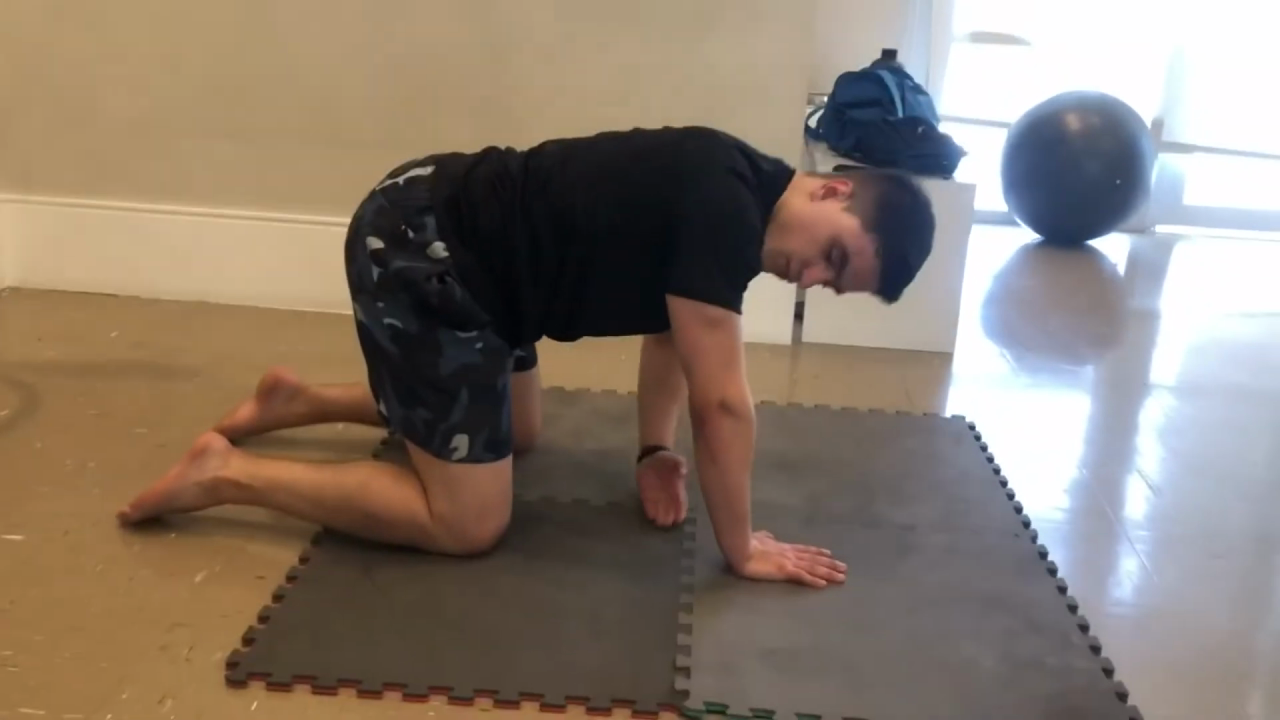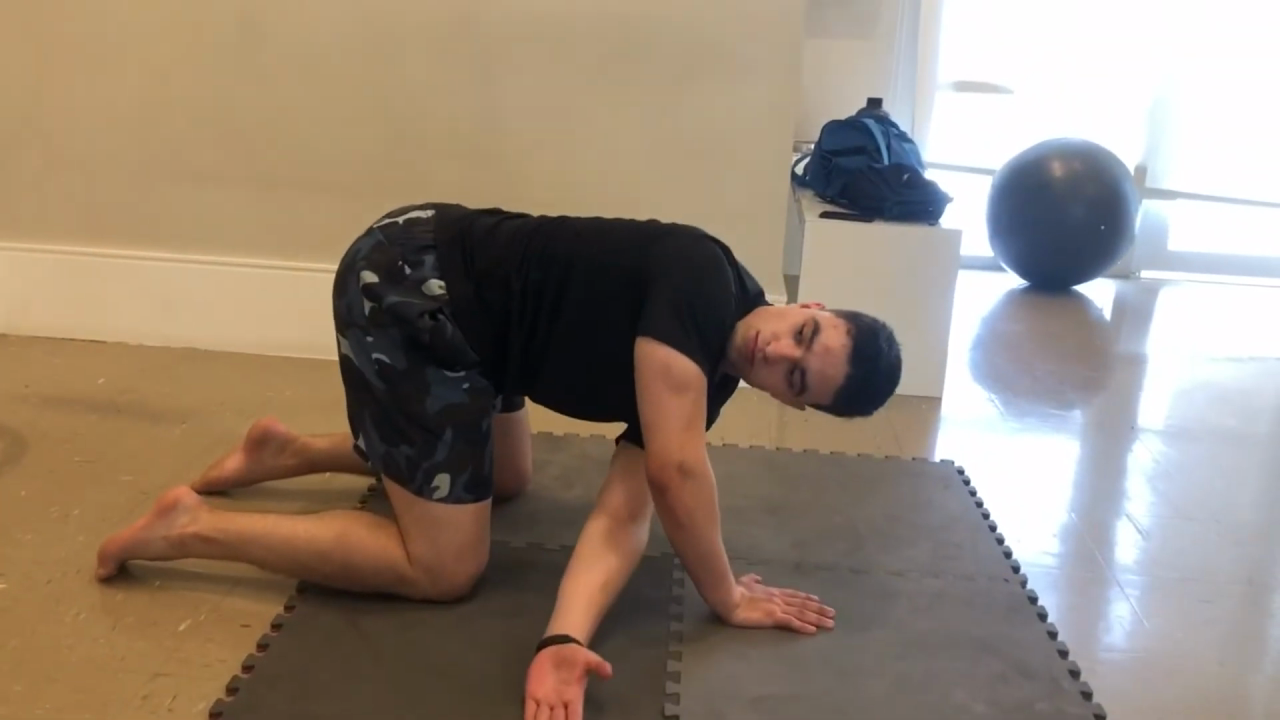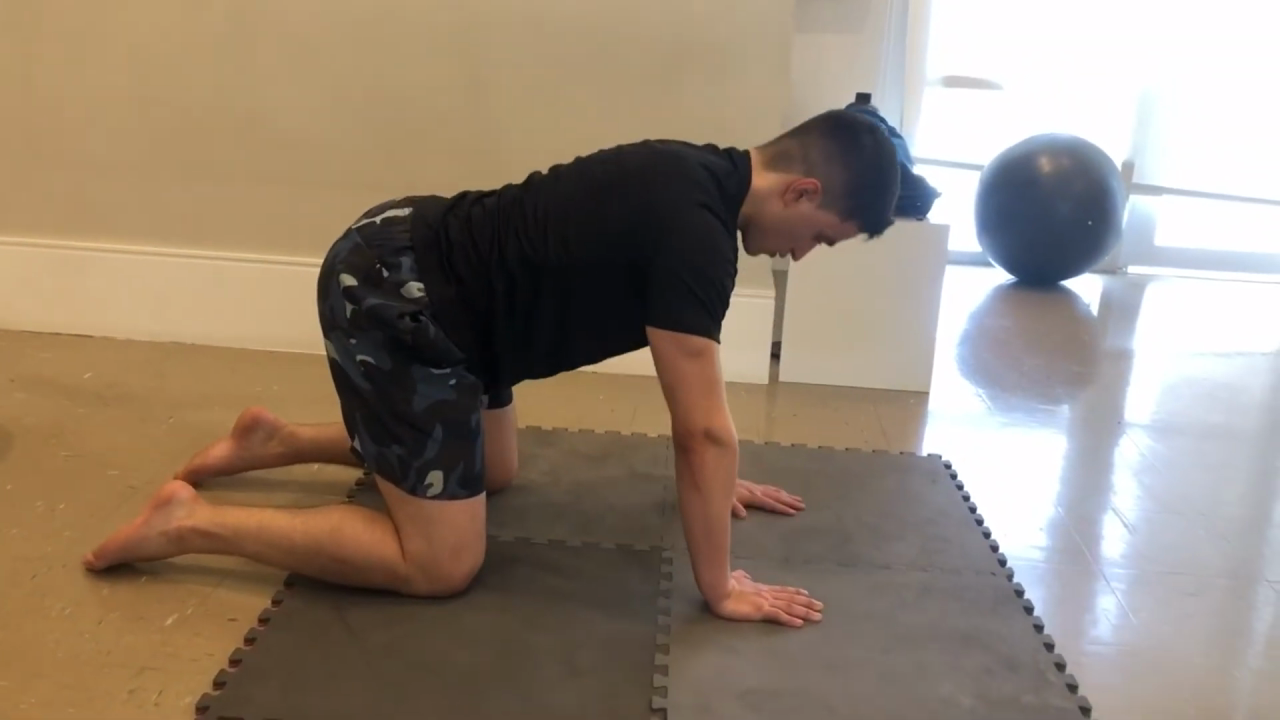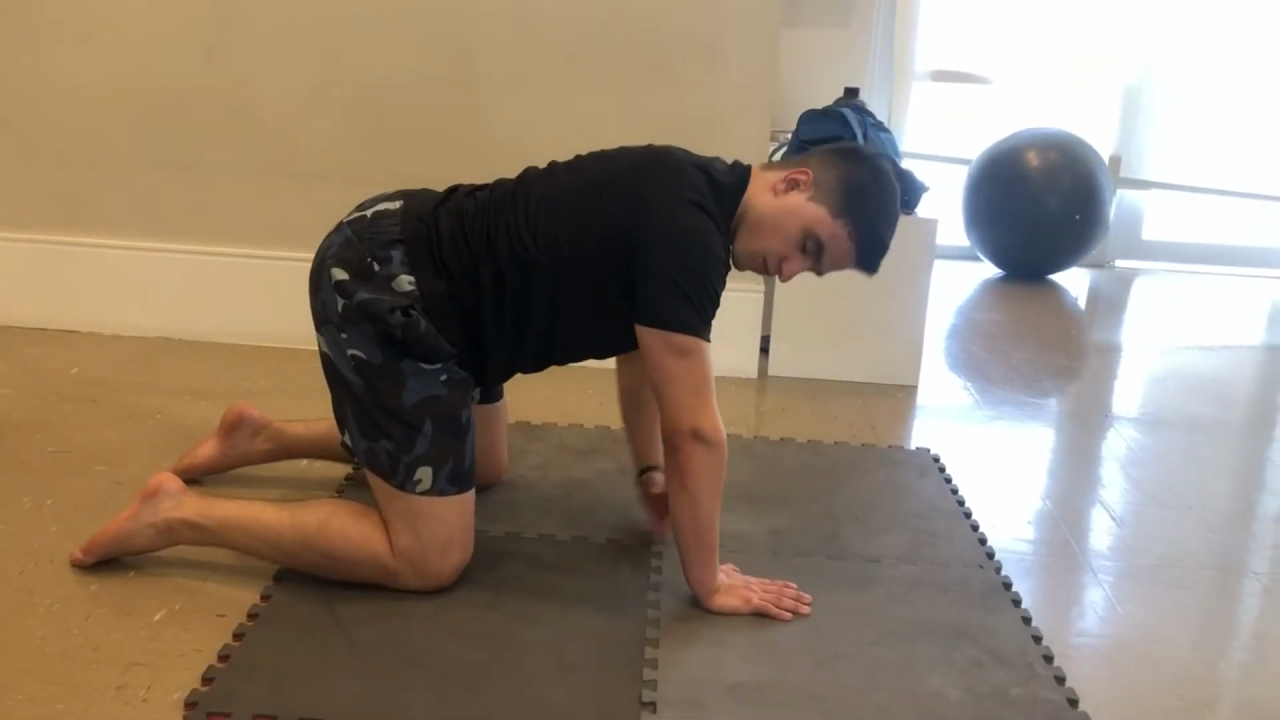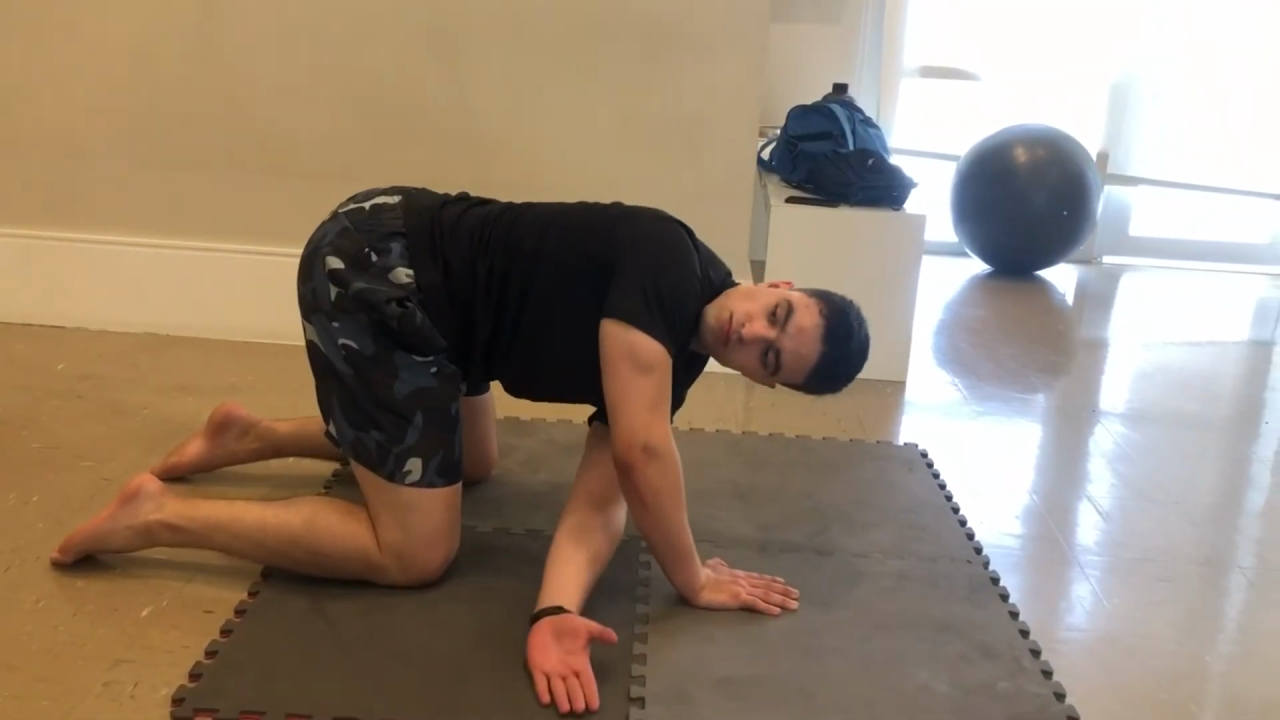
dt=1s
person 1, frame 1
left shoulder: (735, 198)
right shoulder: (724, 204)
left elbow: (667, 327)
right elbow: (720, 402)
left wrist: (655, 451)
right wrist: (742, 548)
left hip: (447, 239)
right hip: (417, 252)
left knee: (515, 434)
right knee: (470, 523)
left ankle: (302, 399)
right ankle: (229, 473)
person 1, frame 2
left shoulder: (708, 372)
right shoulder: (702, 281)
left elbow: (621, 515)
right elbow: (676, 470)
left wrist: (562, 641)
right wrist: (727, 596)
left hip: (442, 301)
right hip: (406, 284)
left knee: (506, 479)
right knee: (446, 567)
left ankle: (288, 451)
right ankle: (196, 527)
person 1, frame 3
left shoulder: (698, 184)
right shoulder: (695, 229)
right elbow: (703, 429)
left wrist: (714, 478)
right wrist: (719, 587)
left hip: (407, 265)
right hip: (394, 297)
left knee: (492, 474)
right knee: (441, 564)
left ankle: (274, 439)
right ankle: (190, 522)
person 1, frame 4
left shoulder: (690, 196)
right shoulder: (685, 228)
left elbow: (638, 352)
right elbow: (693, 429)
left wrist: (651, 473)
right wrist: (708, 581)
left hip: (407, 262)
right hip: (382, 288)
left knee: (481, 469)
right knee: (430, 558)
left ankle: (264, 436)
right ankle: (181, 514)
person 1, frame 5
left shoulder: (680, 351)
right shoulder: (667, 264)
left elbow: (602, 492)
right elbow: (641, 450)
left wrist: (556, 613)
right wrist: (693, 580)
left hip: (402, 276)
right hip: (373, 268)
left knee: (472, 464)
right knee: (416, 551)
left ankle: (251, 432)
right ankle: (161, 515)
